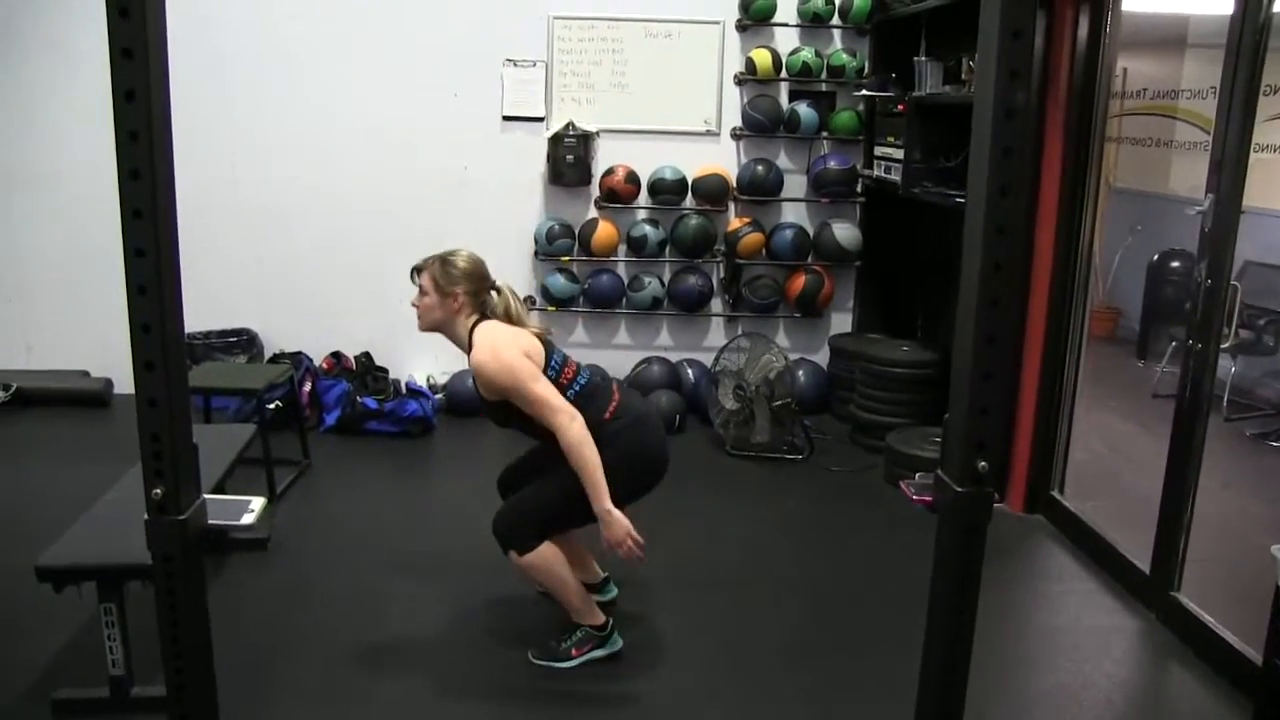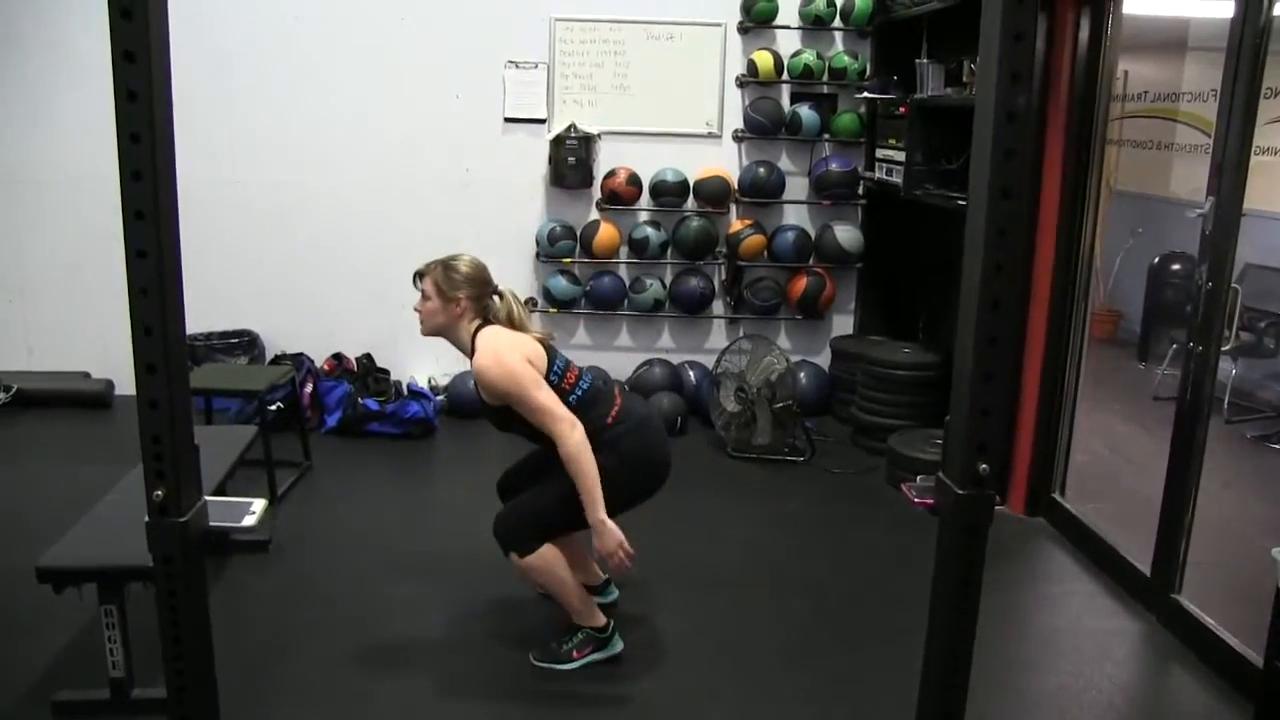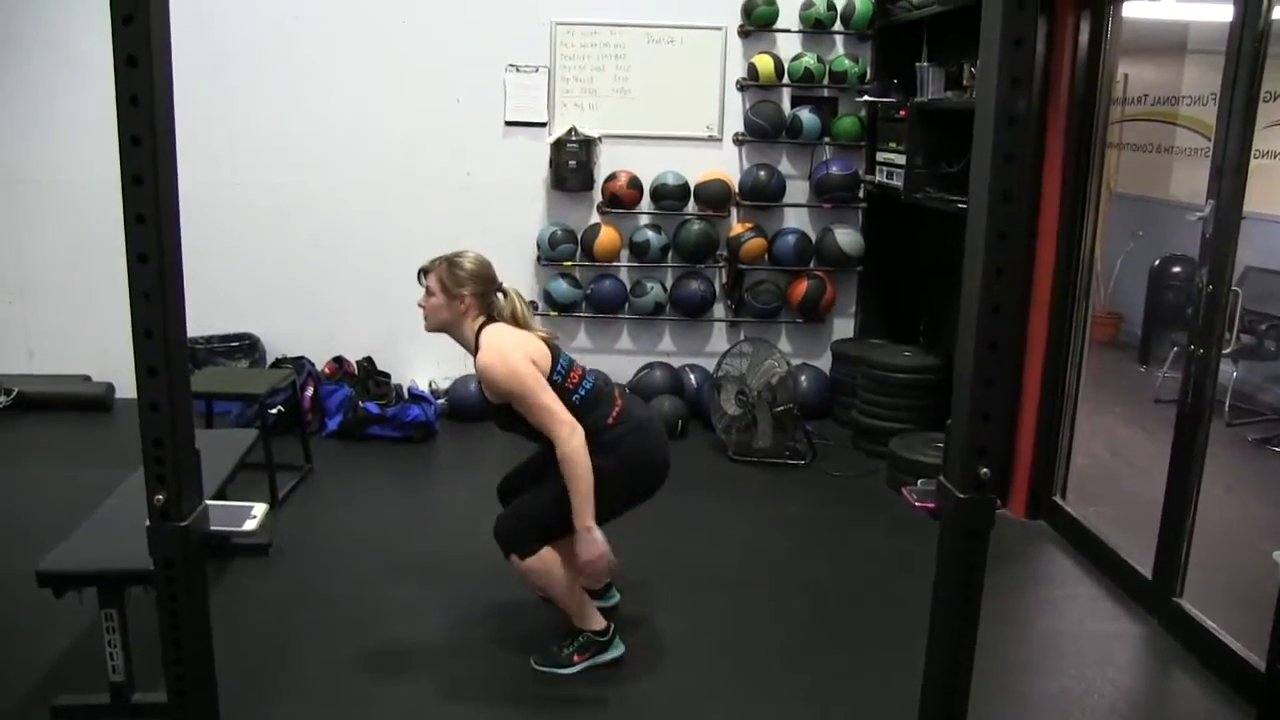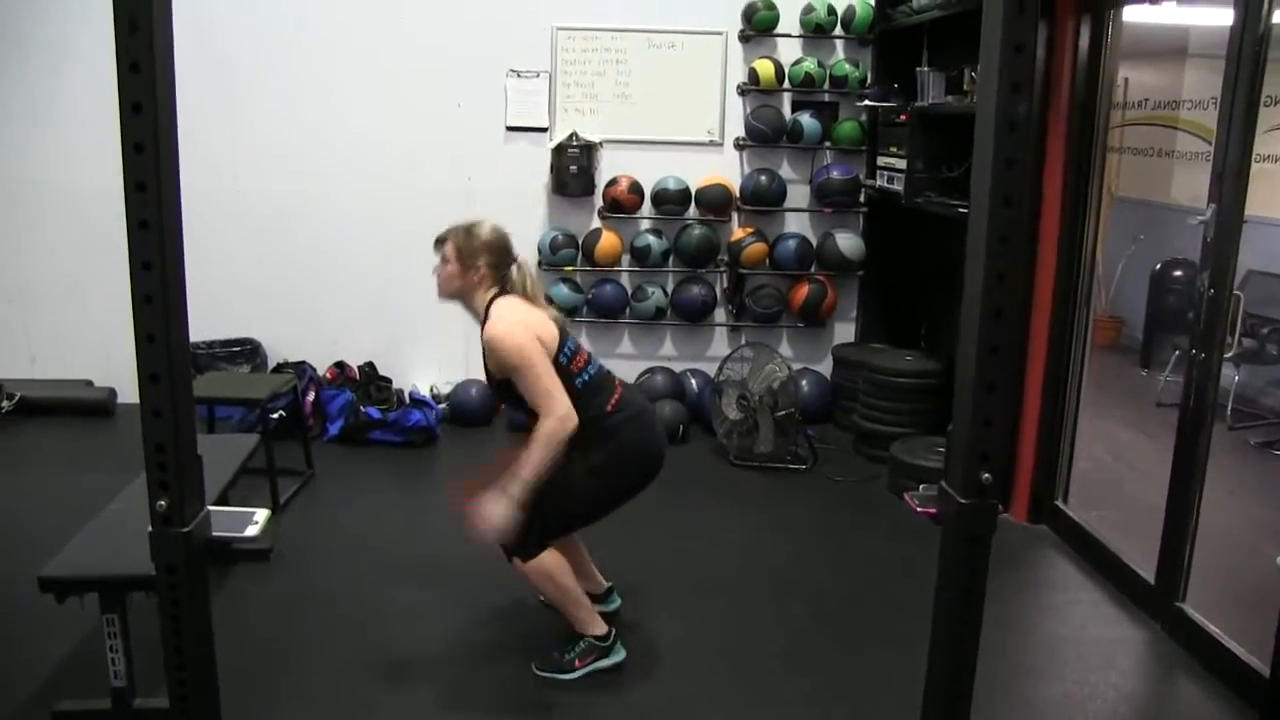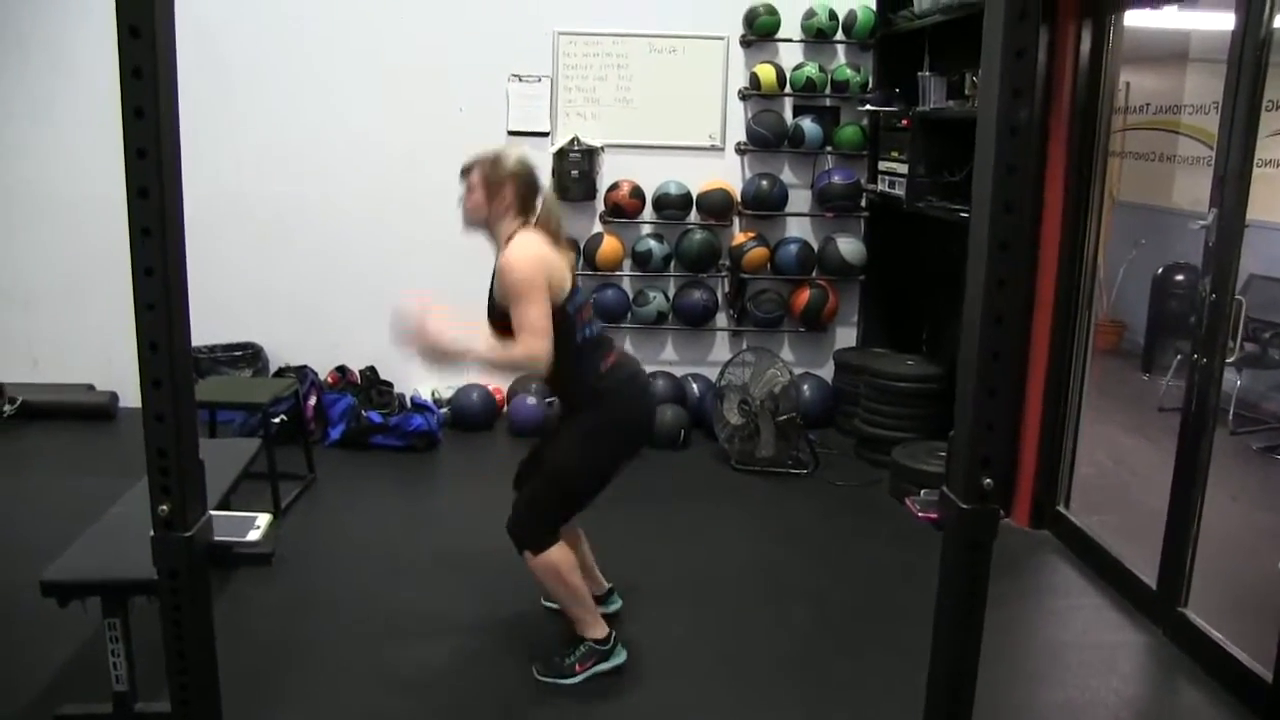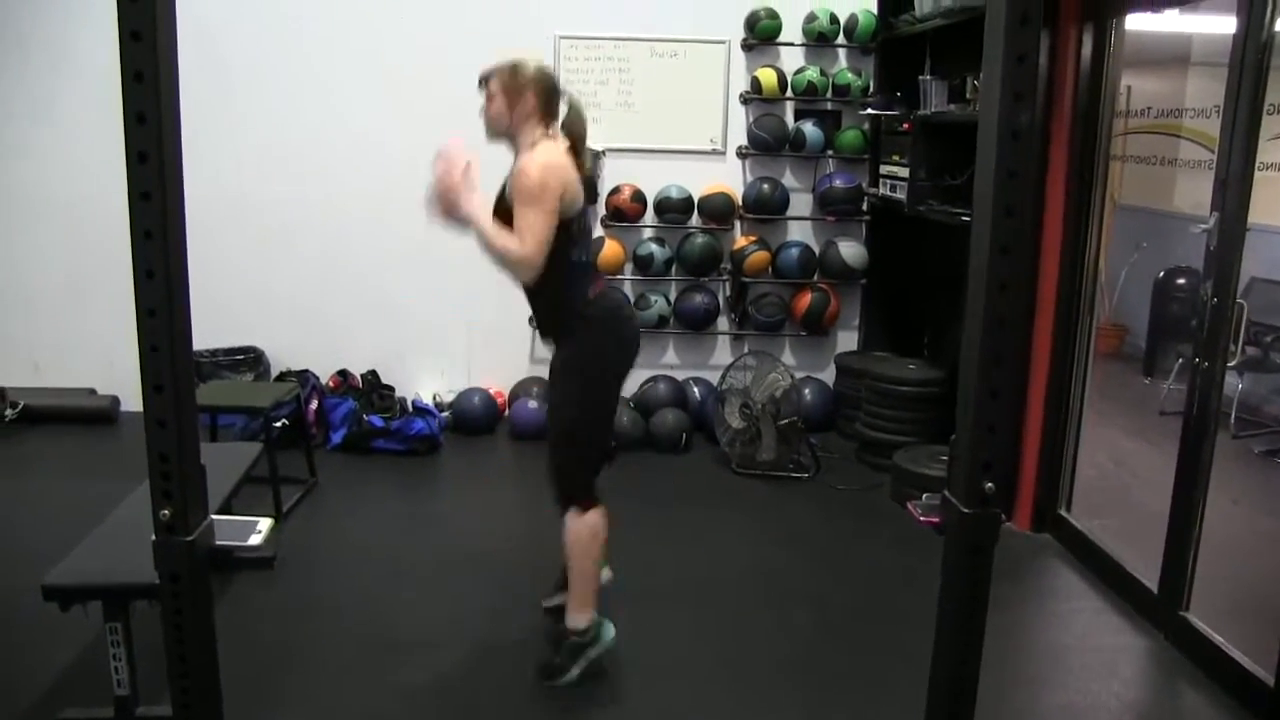
dt=0.1s
person 1, frame 1
left shoulder: (488, 355)
right shoulder: (490, 335)
left elbow: (566, 421)
left wrist: (606, 511)
left hip: (630, 447)
right hip: (621, 423)
left knee: (514, 525)
right knee: (514, 487)
left ankle: (595, 630)
right ankle: (592, 579)
person 1, frame 2
left shoulder: (490, 360)
right shoulder: (493, 339)
left elbow: (565, 429)
left wrist: (599, 523)
left hip: (632, 451)
right hip: (622, 427)
left knee: (515, 529)
right knee: (514, 490)
left ankle: (595, 631)
right ankle: (592, 582)
person 1, frame 3
left shoulder: (495, 356)
right shoulder: (498, 335)
left elbow: (568, 435)
left wrist: (585, 531)
left hip: (630, 452)
right hip: (625, 429)
left knee: (522, 528)
right knee: (519, 496)
left ankle: (597, 634)
right ankle: (594, 585)
person 1, frame 4
left shoulder: (502, 330)
right shoulder: (508, 311)
left elbow: (559, 418)
left wrist: (508, 499)
right wrist: (509, 485)
left hip: (625, 443)
right hip: (621, 422)
left knee: (519, 531)
right knee: (528, 500)
left ankle: (597, 639)
right ankle: (596, 590)
person 1, frame 5
left shoulder: (519, 260)
right shoulder: (528, 245)
left elbow: (537, 358)
right elbow: (532, 339)
left wrist: (455, 349)
right wrist: (463, 347)
left hip: (609, 405)
right hip: (607, 391)
left knee: (529, 524)
right knee: (534, 488)
left ankle: (598, 641)
right ankle: (597, 589)
person 1, frame 6
left shoulder: (538, 164)
right shoulder: (544, 160)
left elbow: (525, 260)
right elbow: (531, 255)
left wrist: (468, 206)
right wrist: (473, 211)
left hip: (592, 336)
right hip: (590, 332)
left knee: (574, 481)
right knee: (571, 463)
left ankle: (583, 625)
right ankle: (587, 571)
